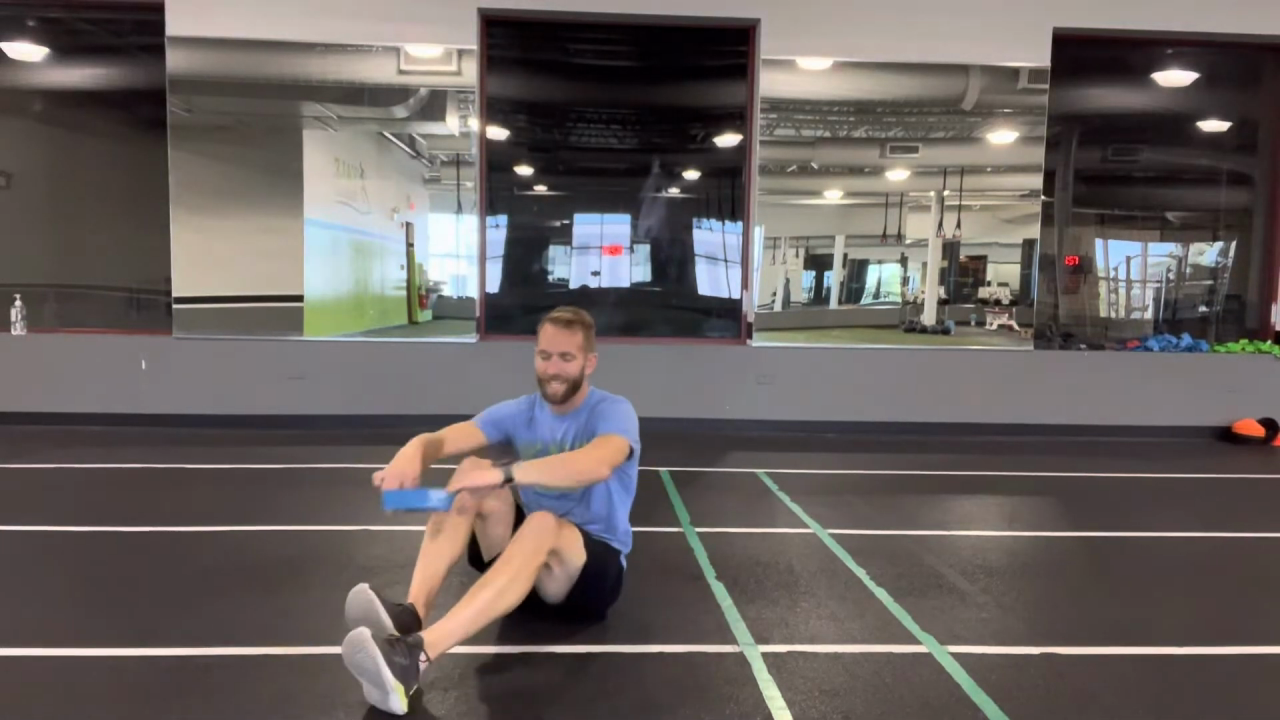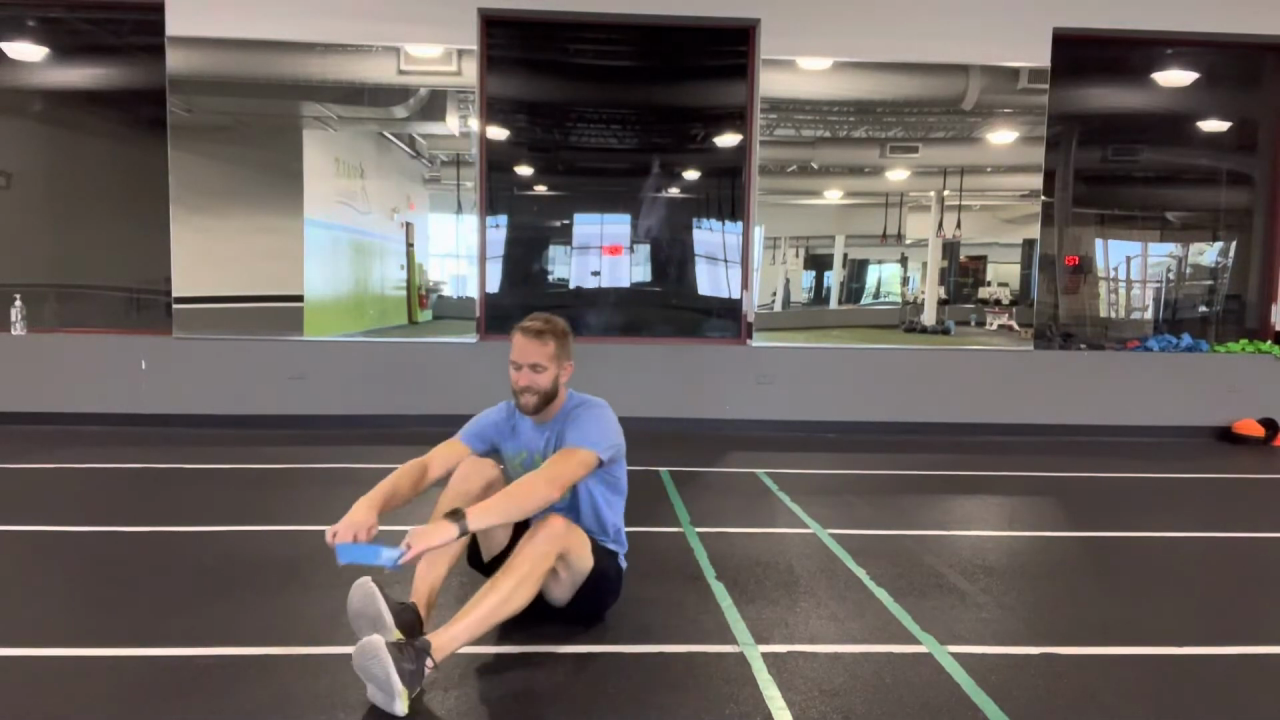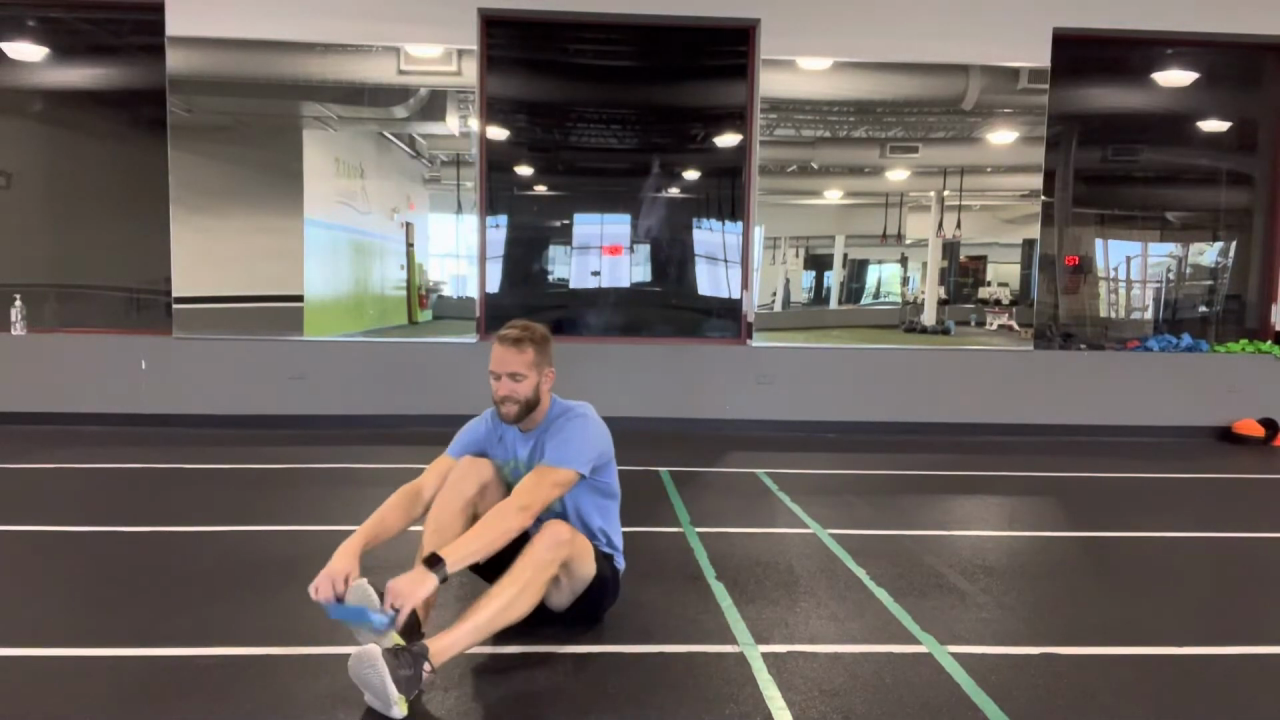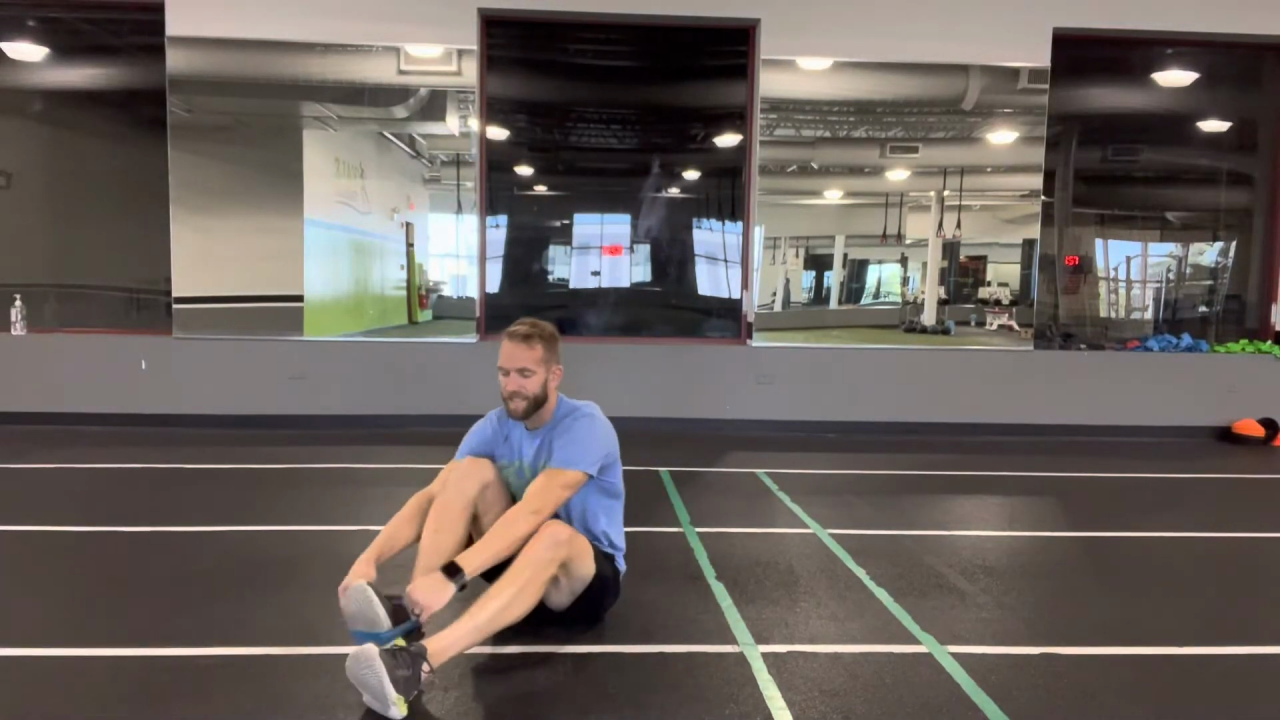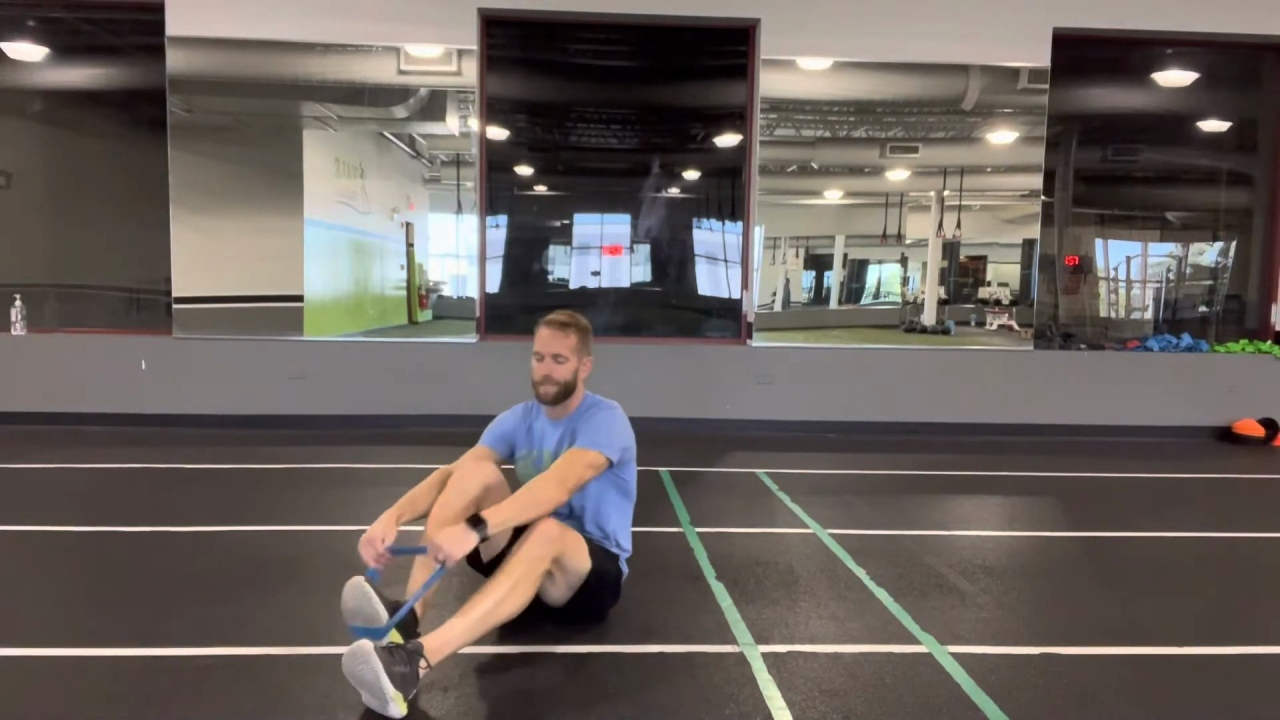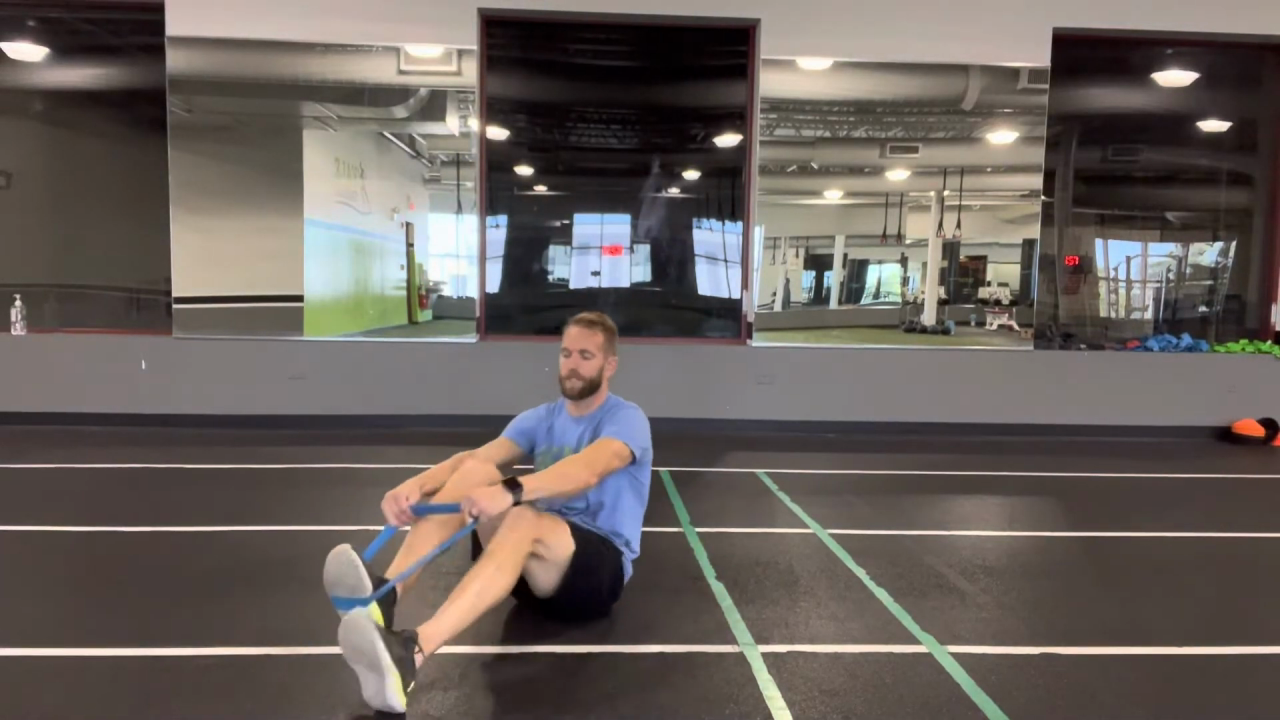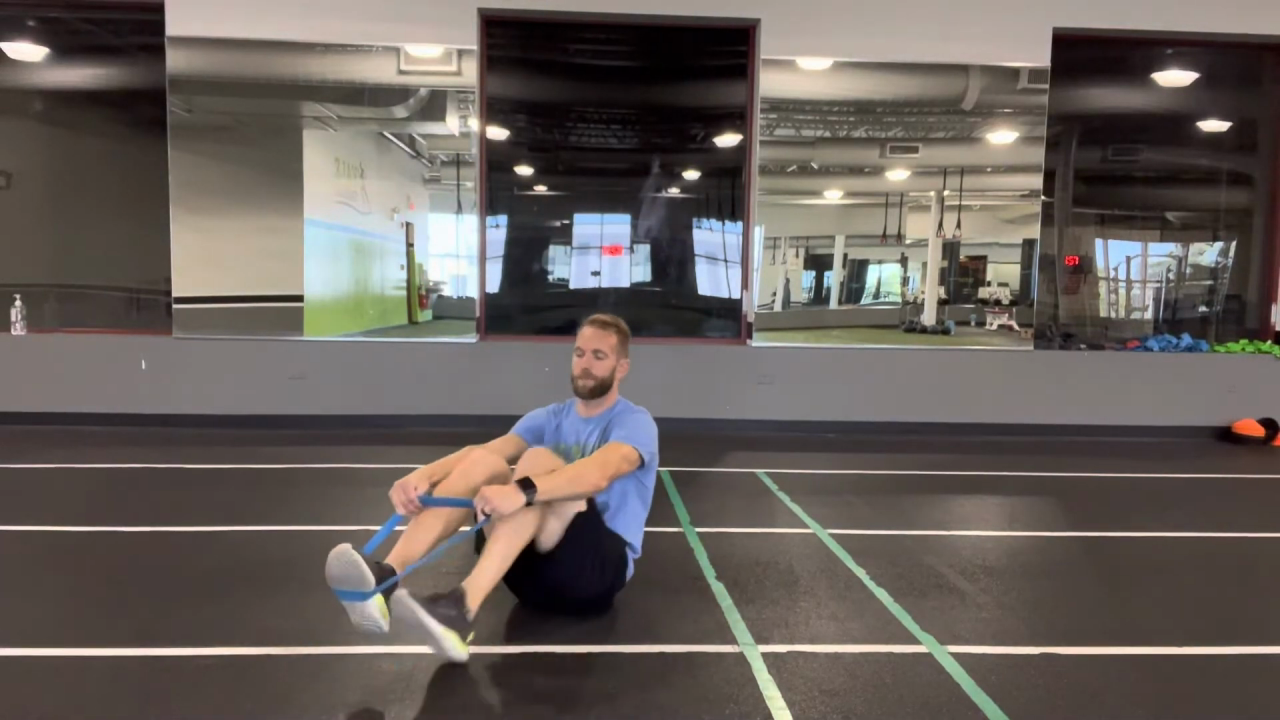
dt=0.2s
person 1, frame 1
left shoulder: (613, 412)
right shoulder: (519, 411)
left elbow: (597, 466)
right elbow: (443, 441)
left wrist: (505, 474)
right wrist: (412, 455)
left hip: (592, 567)
right hip: (529, 558)
left knee: (542, 524)
right knee: (472, 468)
left ankle: (416, 653)
right ankle: (411, 615)
person 1, frame 2
left shoulder: (593, 418)
right shoulder: (502, 418)
left elbow: (550, 485)
right elbow: (429, 466)
left wrist: (456, 524)
right wrist: (371, 501)
left hip: (589, 571)
right hip: (526, 555)
left knee: (554, 528)
right knee: (476, 468)
left ankle: (423, 656)
right ankle: (414, 614)
person 1, frame 3
left shoulder: (578, 427)
right shoulder: (487, 426)
left elbow: (521, 510)
right elbow: (419, 492)
left wrist: (432, 568)
right wrist: (352, 548)
left hip: (588, 574)
right hip: (520, 558)
left knee: (556, 534)
right knee: (471, 468)
left ankle: (420, 661)
right ankle: (410, 621)
person 1, frame 4
left shoulder: (584, 426)
right shoulder: (494, 427)
left elbow: (534, 511)
right elbow: (432, 497)
left wrist: (452, 577)
right wrist: (371, 558)
left hip: (591, 573)
right hip: (523, 560)
left knee: (554, 535)
right knee: (471, 471)
left ankle: (418, 663)
right ankle: (409, 620)
person 1, frame 5
left shoulder: (605, 419)
right shoulder: (519, 419)
left elbow: (557, 488)
right elbow: (453, 473)
left wrist: (473, 530)
right wrist: (392, 517)
left hip: (595, 570)
right hip: (529, 559)
left knee: (547, 533)
right knee: (475, 472)
left ankle: (414, 661)
right ankle: (405, 616)
person 1, frame 6
left shoulder: (627, 419)
right shoulder: (541, 419)
left elbow: (586, 471)
right elbow: (478, 455)
left wrist: (510, 492)
right wrist: (417, 484)
left hip: (599, 569)
right hip: (531, 569)
left knee: (524, 522)
right knee: (474, 472)
left ankle: (408, 655)
right ankle: (385, 594)
person 1, frame 7
left shoulder: (636, 423)
right shoulder: (548, 418)
left elbow: (597, 474)
right elbow: (488, 451)
left wrist: (521, 492)
right wrist: (425, 475)
left hip: (595, 565)
right hip: (535, 560)
left knee: (539, 460)
right knee: (481, 462)
left ankle: (460, 608)
right ankle: (386, 576)
